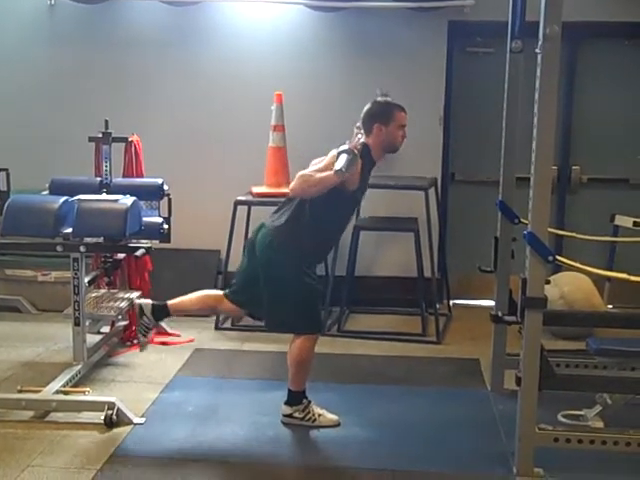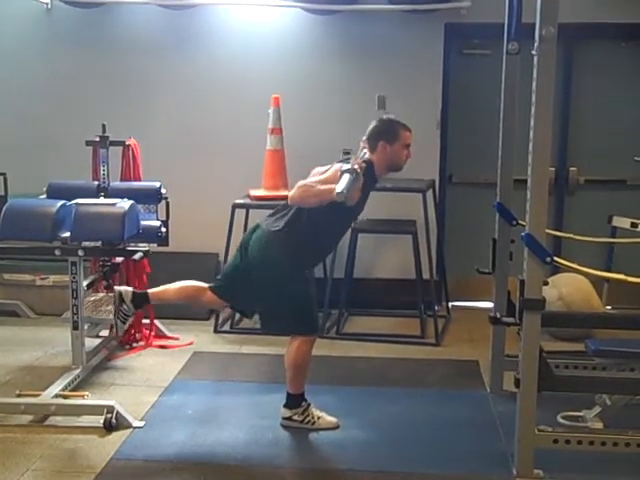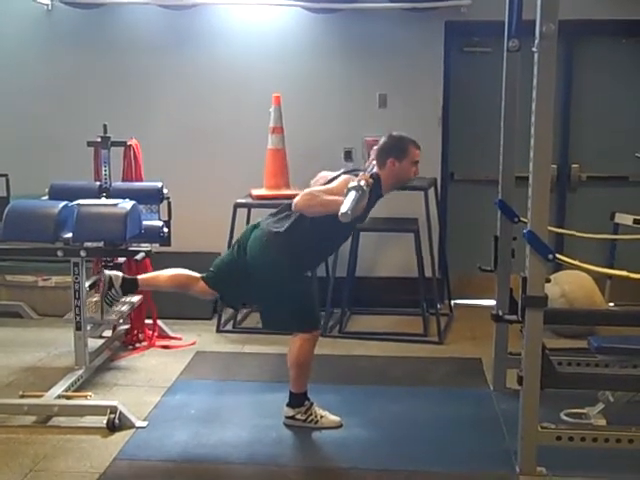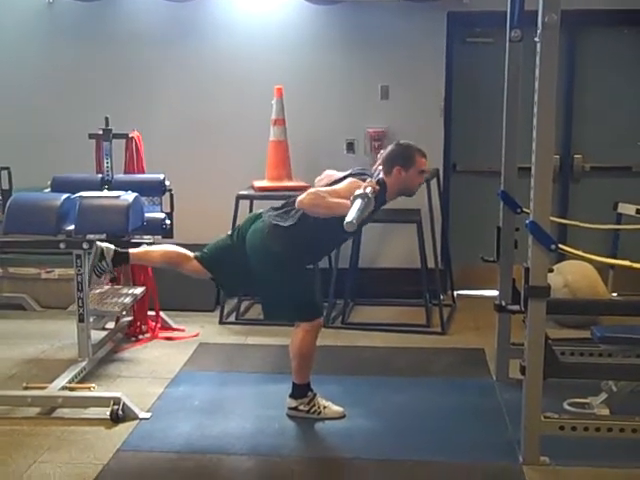
dt=0.3s
person 1, frame 1
left shoulder: (358, 158)
right shoulder: (354, 161)
left elbow: (317, 168)
right elbow: (298, 186)
right wrist: (341, 175)
left hip: (275, 242)
right hip: (286, 251)
left knee: (233, 304)
right knee: (307, 328)
left ankle: (154, 310)
right ankle: (296, 406)
person 1, frame 2
left shoulder: (359, 171)
right shoulder: (354, 176)
left elbow: (316, 176)
right elbow: (297, 195)
left hip: (268, 243)
right hip: (279, 254)
left knee: (216, 297)
right knee: (304, 332)
left ankle: (135, 298)
right ankle: (294, 409)
person 1, frame 3
left shoulder: (363, 181)
left elbow: (320, 182)
right elbow: (302, 201)
right wrist: (345, 204)
left hip: (264, 239)
right hip: (276, 254)
left knee: (203, 286)
right knee: (307, 330)
left ankle: (123, 283)
right ankle: (298, 408)
person 1, frame 4
left shoulder: (367, 181)
right shoulder: (363, 188)
left elbow: (324, 179)
right elbow: (306, 200)
right wrist: (351, 207)
left hip: (263, 229)
right hip: (277, 247)
left knee: (195, 264)
right knee: (309, 320)
left ankle: (115, 256)
right ankle: (300, 399)
